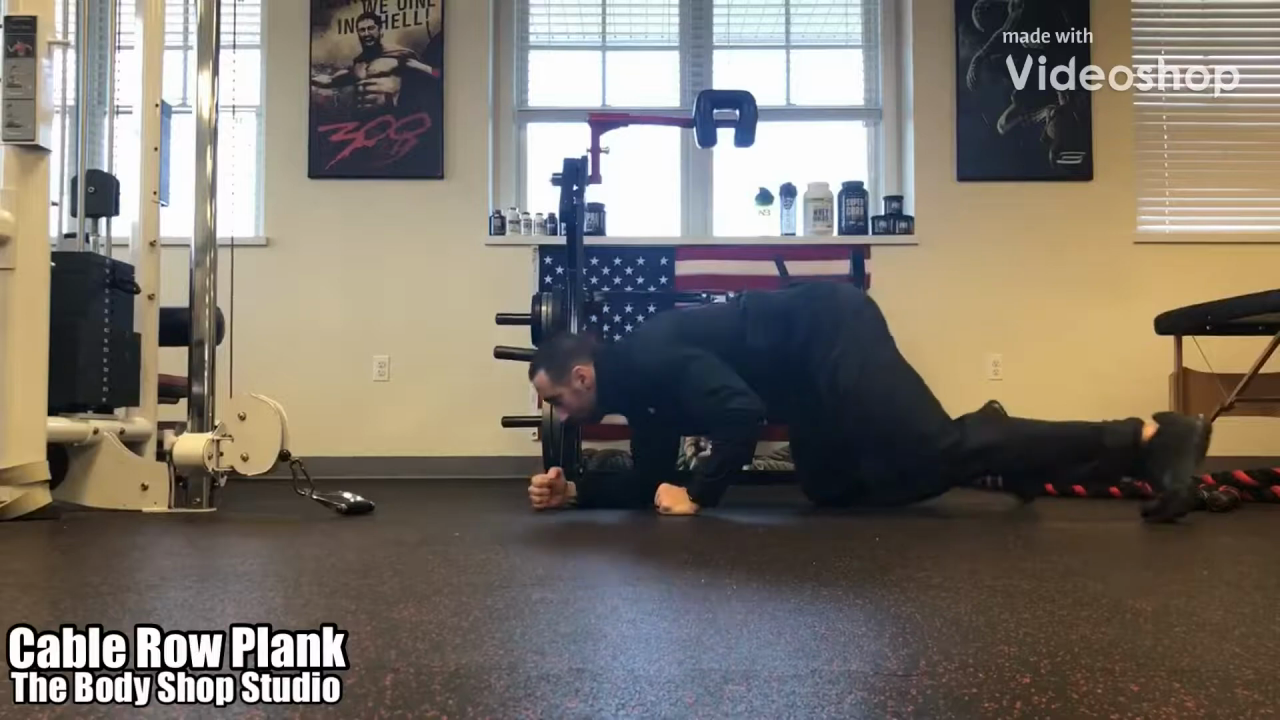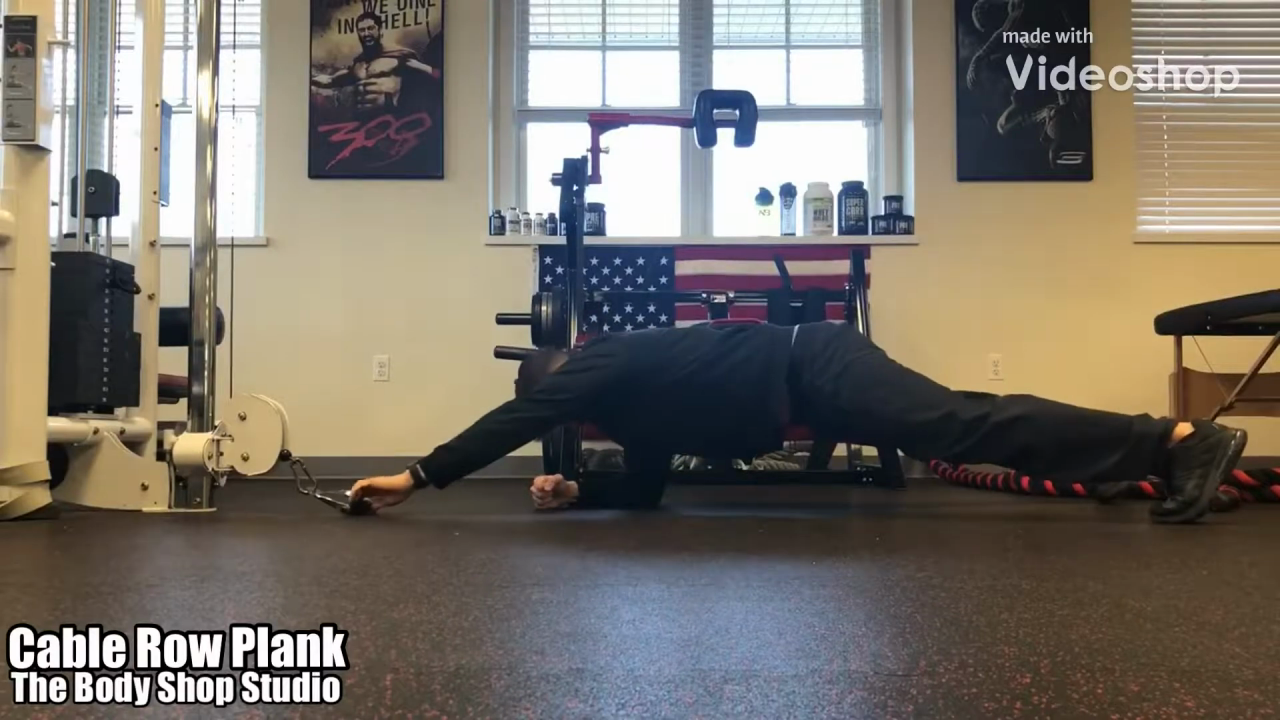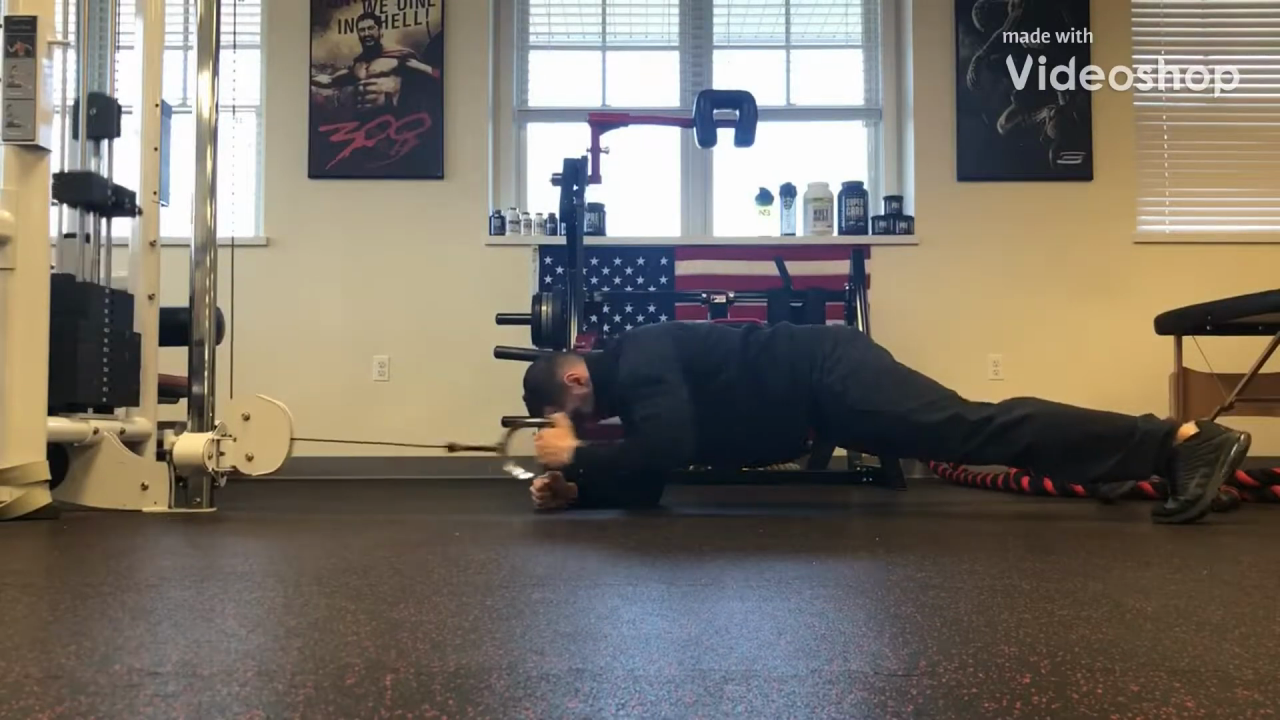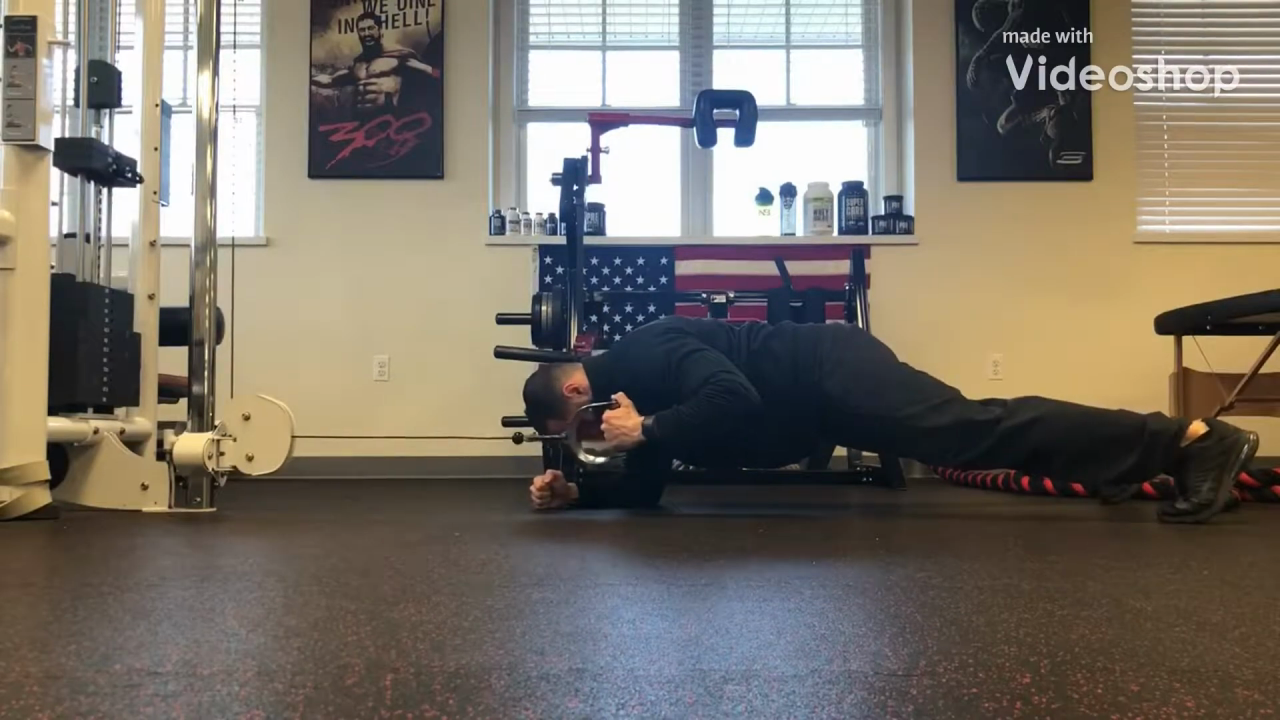
dt=1s
person 1, frame 1
left shoulder: (649, 358)
right shoulder: (638, 390)
left elbow: (743, 411)
right elbow: (651, 479)
left wrist: (697, 495)
right wrist: (575, 491)
left hip: (829, 328)
right hip: (818, 354)
left knee: (937, 452)
right knee: (829, 488)
left ankle: (1148, 438)
right ankle: (986, 439)
person 1, frame 2
left shoulder: (602, 366)
right shoulder: (630, 400)
left elbow: (518, 418)
right elbow: (645, 488)
left wrist: (419, 475)
right wrist: (578, 490)
left hip: (812, 368)
right hip: (806, 380)
left knee: (963, 427)
right knee: (959, 430)
left ankle: (1179, 439)
right ankle: (1163, 447)
person 1, frame 3
left shoulder: (638, 360)
right shoulder: (620, 389)
left elbow: (670, 447)
right elbow: (644, 485)
left wrist: (580, 452)
right wrist: (575, 488)
left hip: (832, 374)
right hip: (823, 397)
left knee: (975, 429)
right knee: (955, 441)
left ankle: (1181, 440)
right ankle: (1143, 452)
person 1, frame 4
left shoulder: (649, 354)
right shoulder: (628, 392)
left elbow: (736, 399)
right elbow: (644, 488)
left wrist: (645, 429)
right wrist: (574, 491)
left hip: (833, 372)
right hip: (825, 395)
left knee: (978, 430)
right knee: (974, 433)
left ankle: (1190, 438)
right ankle: (1157, 450)
